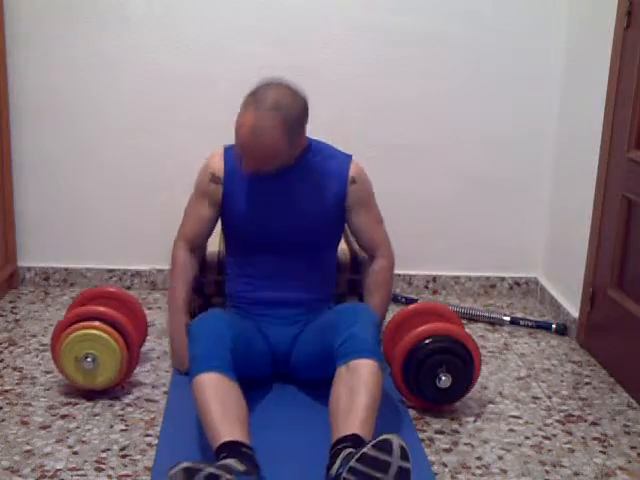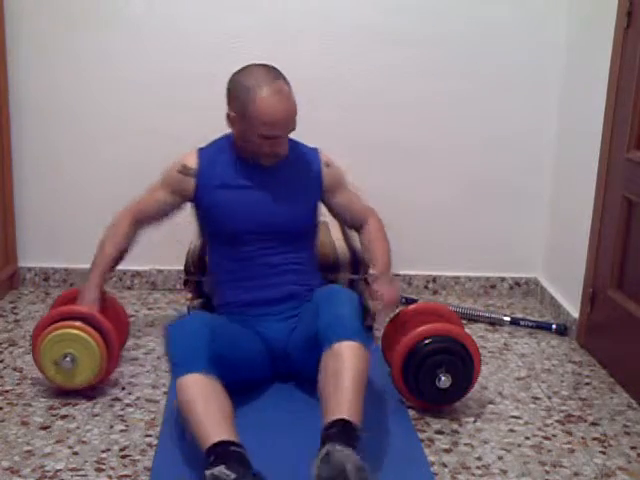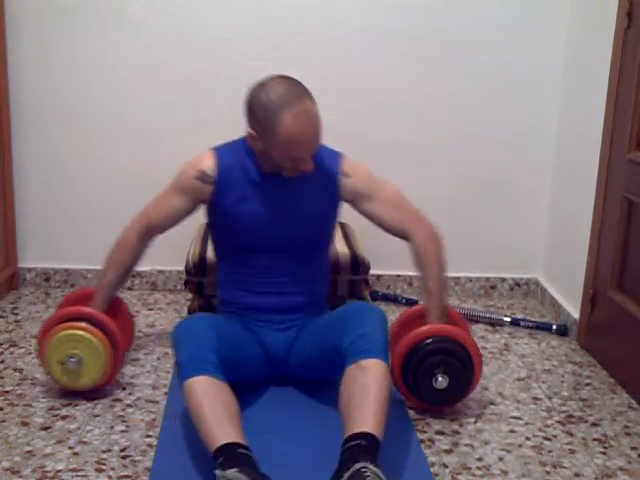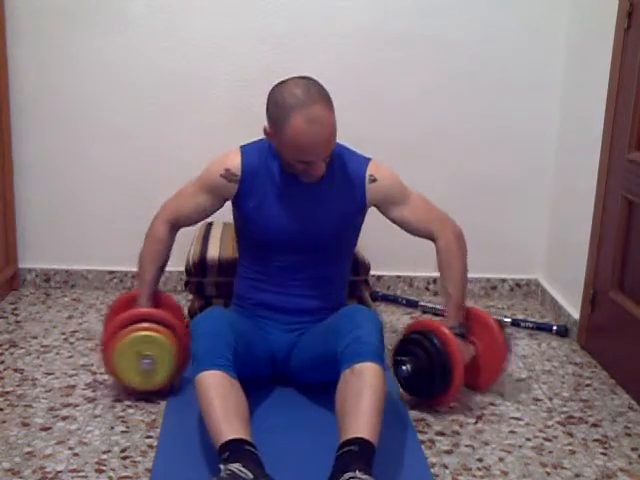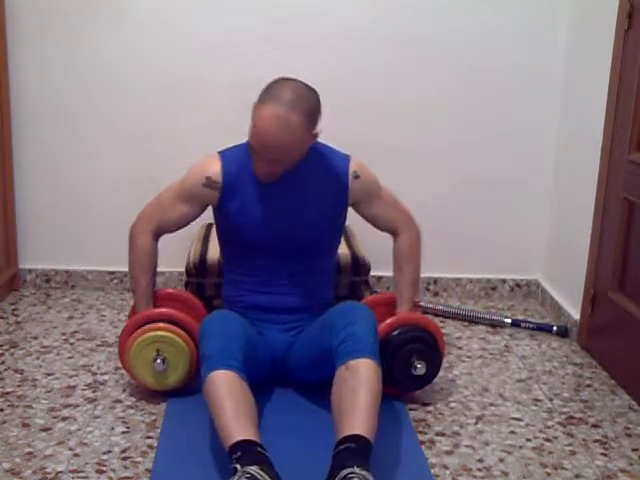
dt=0.7s
person 1, frame 1
left shoulder: (345, 175)
right shoulder: (219, 169)
left elbow: (381, 257)
right elbow: (187, 247)
left wrist: (367, 332)
right wrist: (179, 328)
left hip: (315, 330)
right hip: (246, 328)
left knee: (356, 319)
right knee: (209, 327)
person 1, frame 2
left shoulder: (315, 165)
right shoulder: (197, 169)
left elbow: (365, 220)
right elbow: (132, 217)
left wrist: (382, 276)
right wrist: (94, 282)
left hip: (306, 329)
right hip: (241, 335)
left knee: (338, 301)
right knee: (186, 331)
person 1, frame 3
left shoulder: (338, 171)
right shoulder: (213, 171)
left elbow: (421, 232)
right elbow: (141, 231)
left wrist: (435, 322)
right wrist: (97, 309)
left hip: (311, 334)
right hip: (241, 332)
left knee: (367, 318)
right knee: (193, 332)
person 1, frame 4
left shoulder: (365, 176)
right shoulder: (238, 169)
left elbow: (447, 233)
right elbow: (165, 223)
left wrist: (453, 323)
right wrist: (143, 307)
left hip: (321, 336)
right hip: (253, 329)
left knee: (362, 322)
right knee: (210, 325)
person 1, frame 5
left shoulder: (346, 174)
right shoulder: (218, 173)
left elbow: (406, 231)
right elbow: (144, 229)
left wrist: (404, 315)
right wrist: (147, 316)
left hip: (314, 334)
right hip: (247, 332)
left knee: (358, 318)
right knee: (218, 326)
